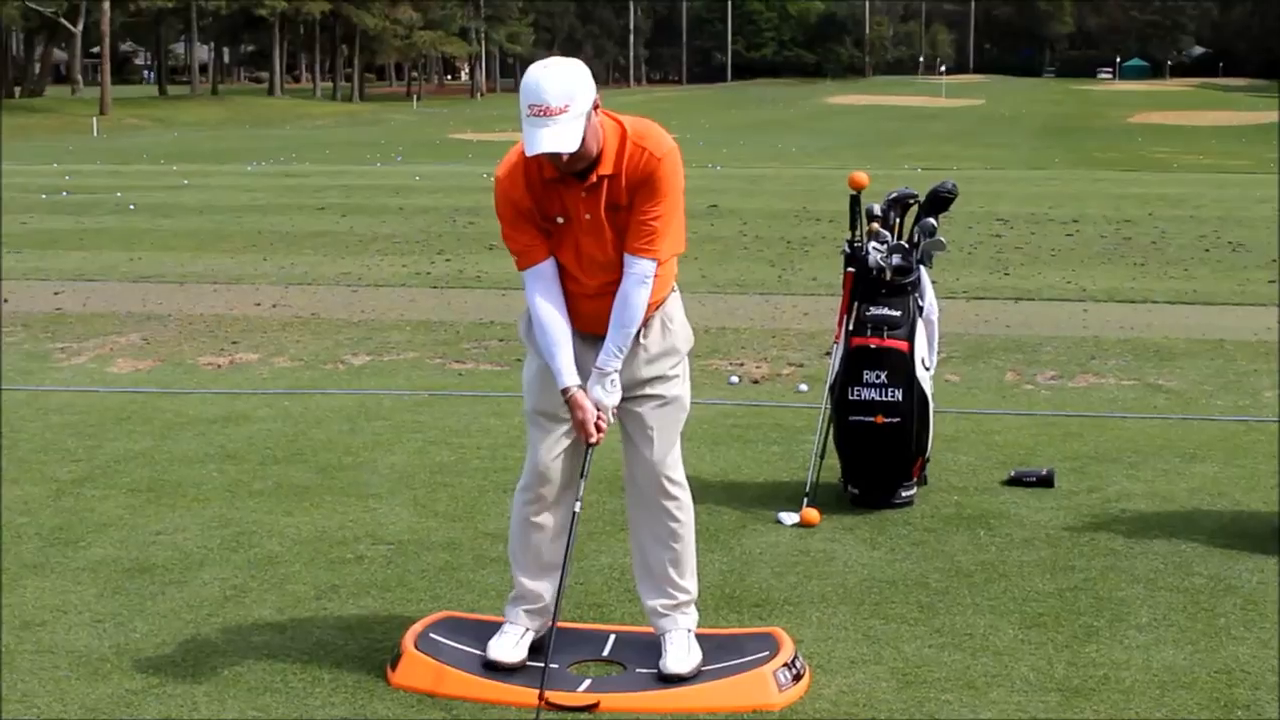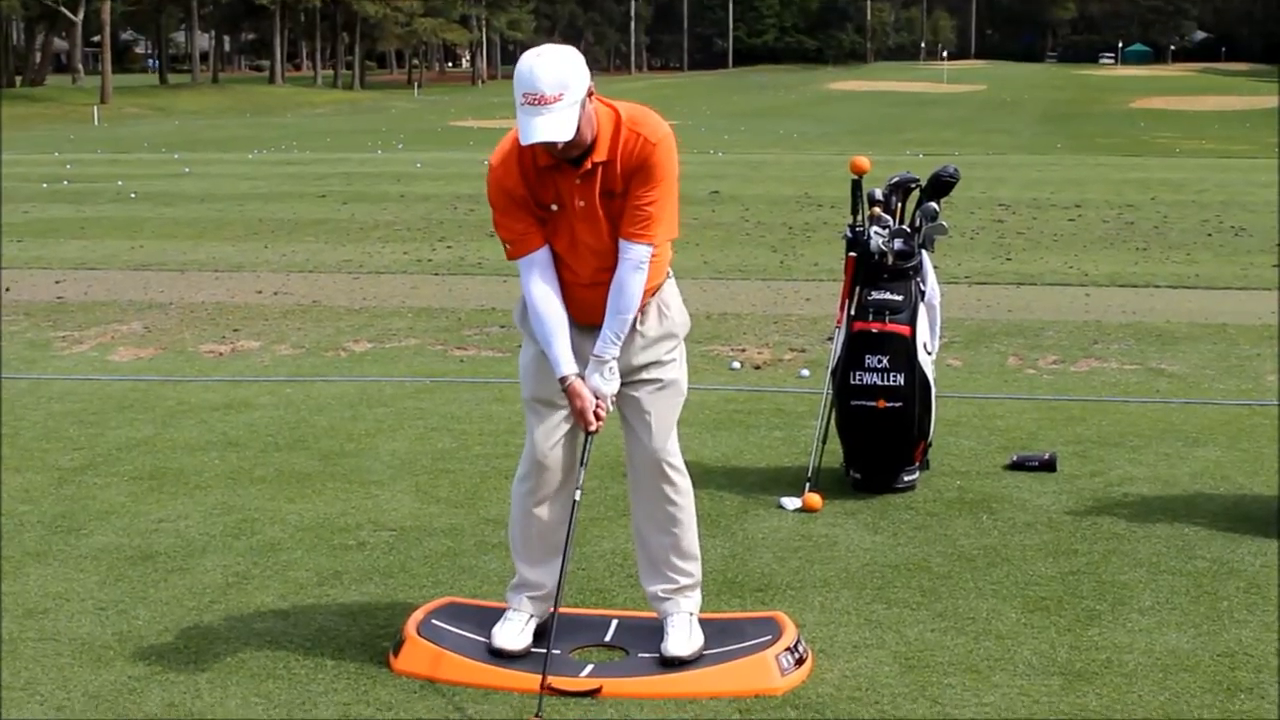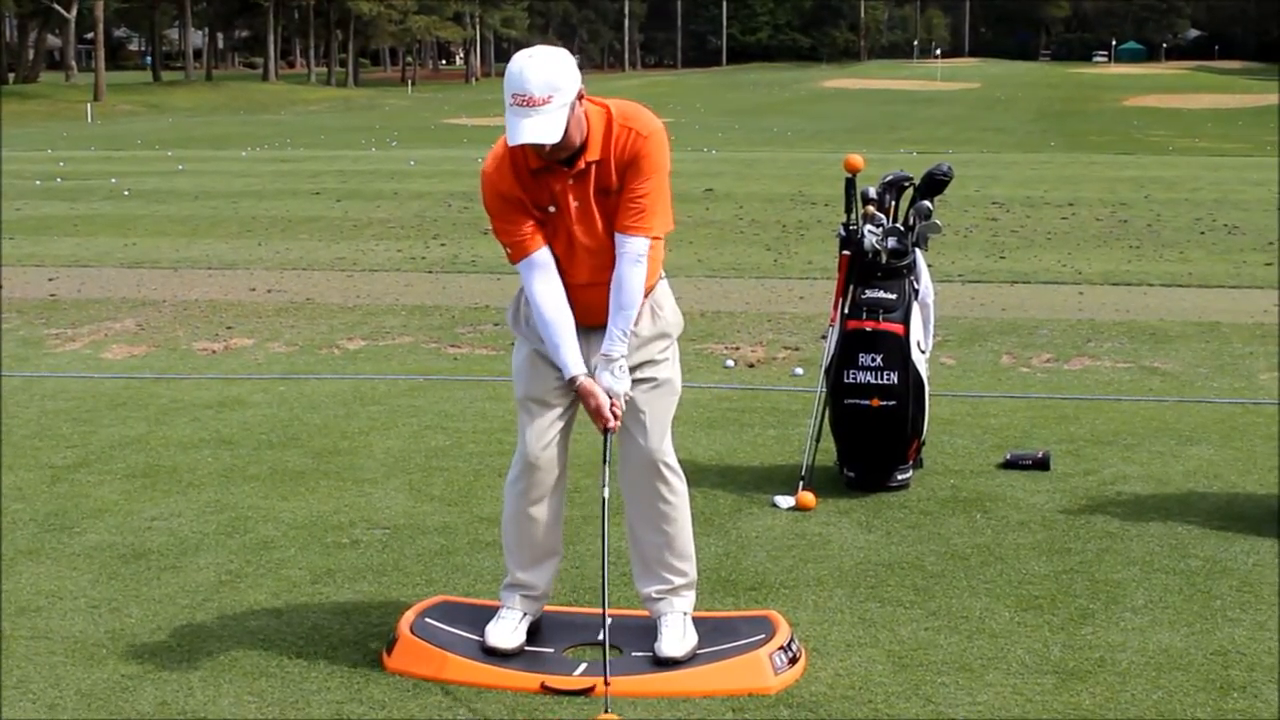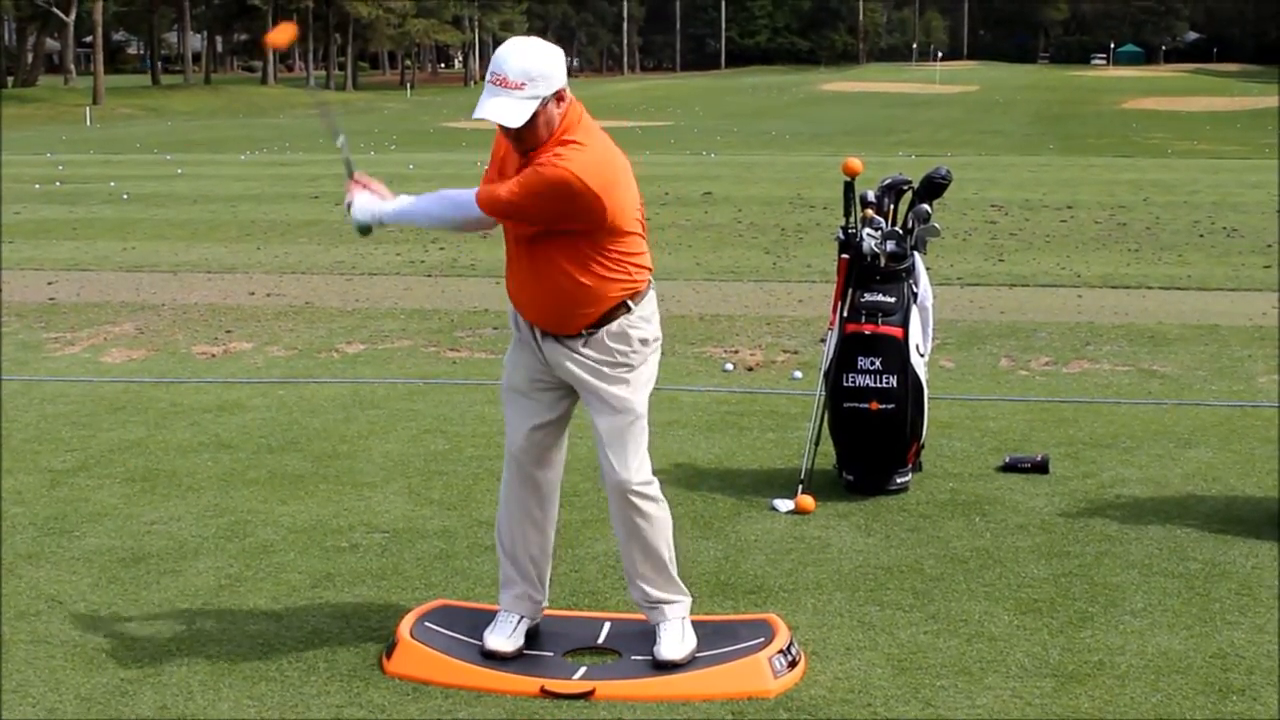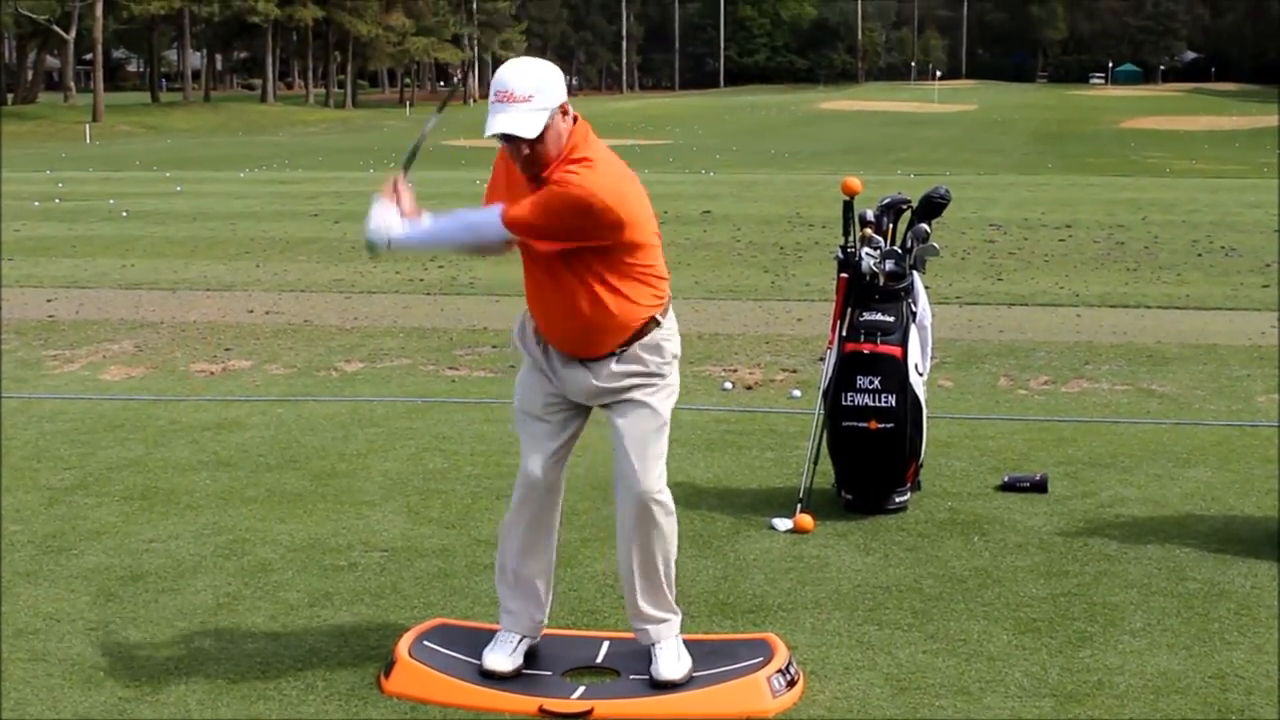
dt=0.7s
person 1, frame 1
left shoulder: (652, 152)
right shoulder: (514, 179)
left elbow: (640, 274)
right elbow: (542, 288)
left wrist: (608, 374)
right wrist: (570, 386)
left hip: (646, 330)
right hip: (560, 331)
left knee: (658, 474)
right knee: (544, 473)
left ankle: (675, 619)
right ankle: (526, 613)
person 1, frame 2
left shoulder: (647, 139)
right shoulder: (508, 166)
left elbow: (635, 261)
right elbow: (537, 274)
left wrist: (606, 361)
right wrist: (568, 375)
left hip: (642, 317)
right hip: (556, 320)
left knee: (657, 458)
right knee: (542, 460)
left ankle: (677, 603)
right ankle: (529, 599)
person 1, frame 3
left shoulder: (638, 133)
right shoulder: (501, 172)
left elbow: (633, 254)
right elbow: (540, 277)
left wrist: (614, 359)
right wrist: (579, 377)
left hip: (638, 319)
right hip: (549, 325)
left knee: (652, 459)
right knee: (535, 460)
left ankle: (671, 602)
right ankle: (521, 598)
person 1, frame 4
left shoulder: (575, 169)
right shoulder: (519, 133)
left elbow: (473, 208)
right elbow: (483, 207)
left wrist: (385, 211)
right wrist: (395, 203)
left hip: (610, 336)
right hip: (535, 330)
left knee: (626, 476)
right knee: (525, 462)
left ankle: (668, 608)
right ankle: (520, 603)
person 1, frame 5
left shoulder: (588, 187)
right shoulder: (518, 160)
left elbow: (490, 226)
right elbow: (487, 228)
left wrist: (396, 229)
right wrist: (409, 218)
left hip: (635, 356)
right hip: (552, 348)
left knee: (644, 490)
right knee: (534, 485)
left ankle: (659, 628)
right ankle: (519, 623)
